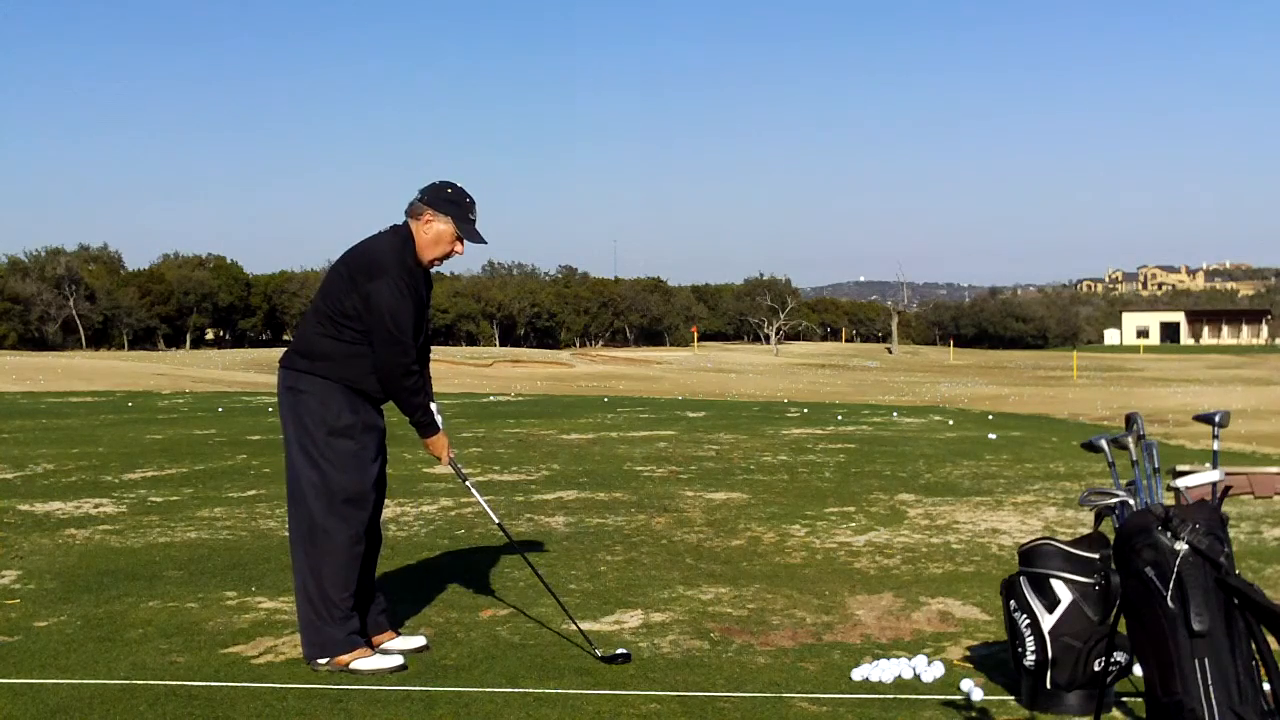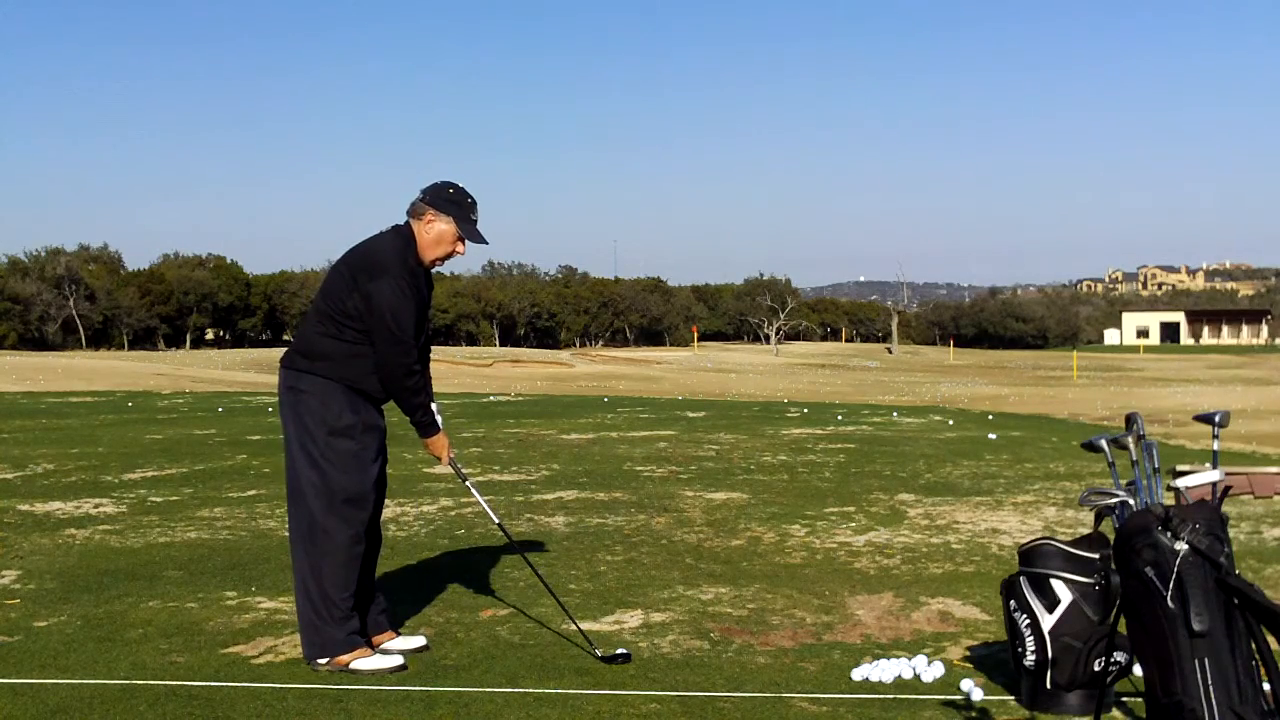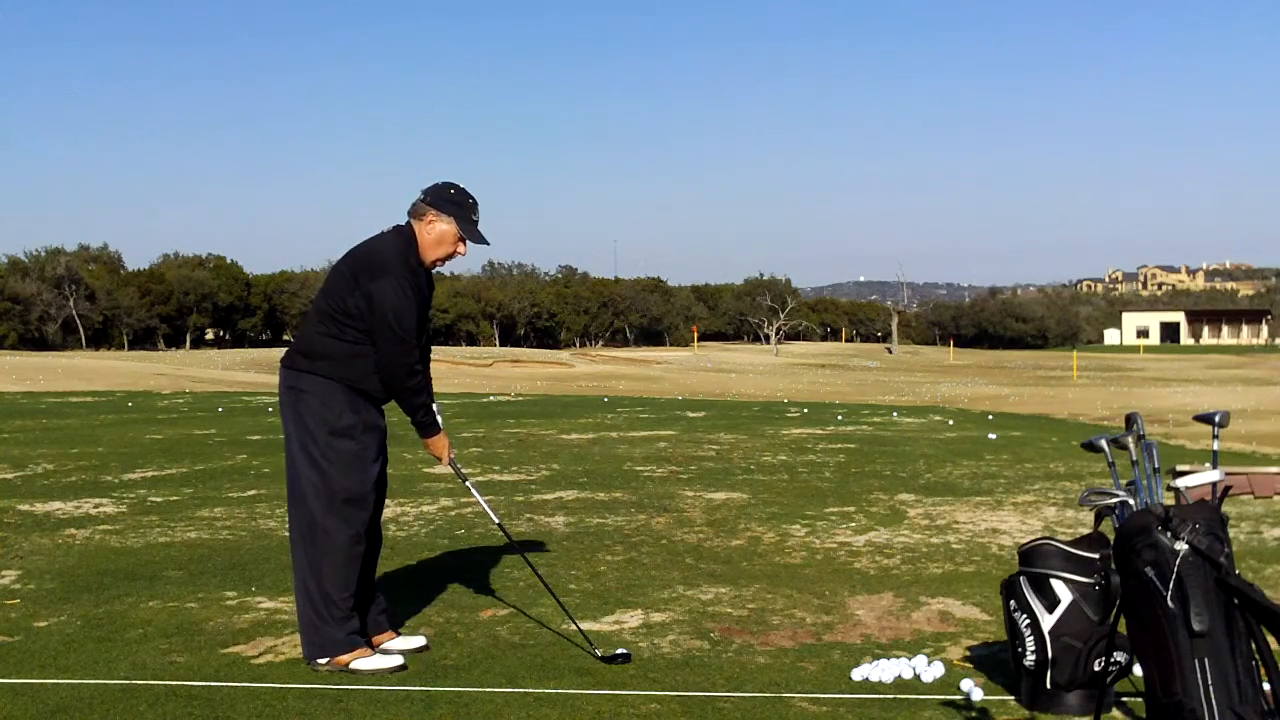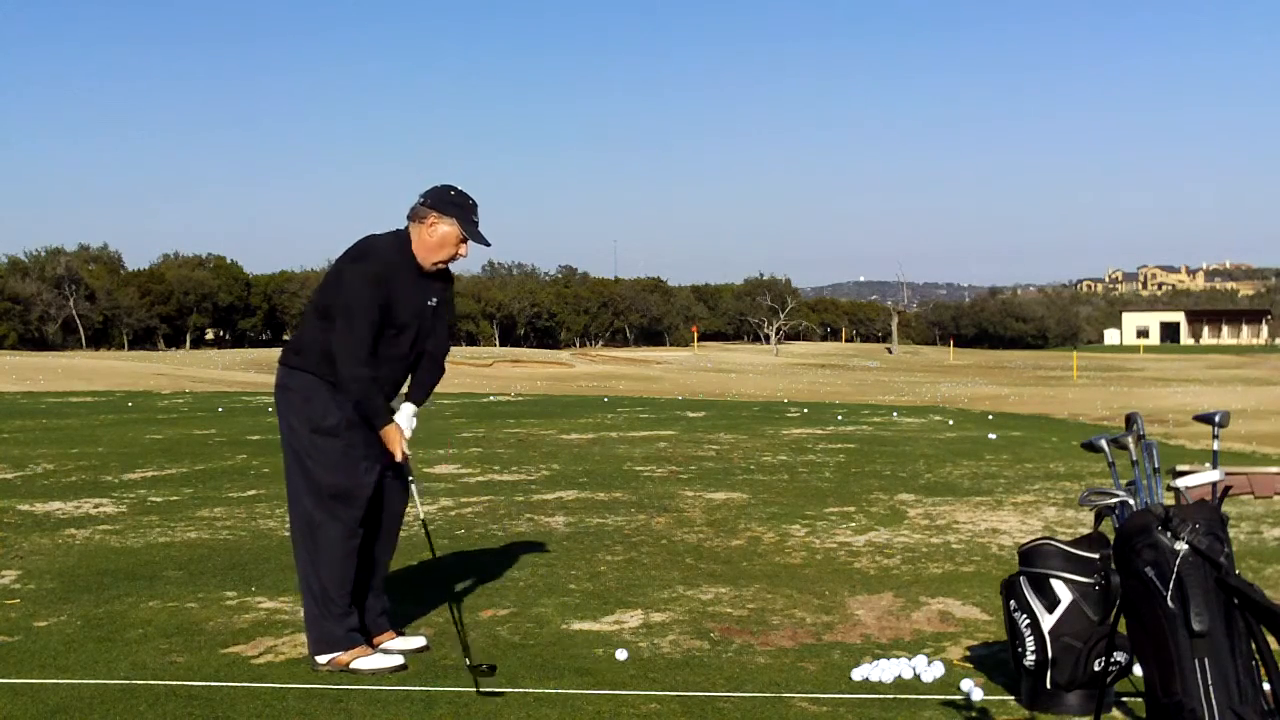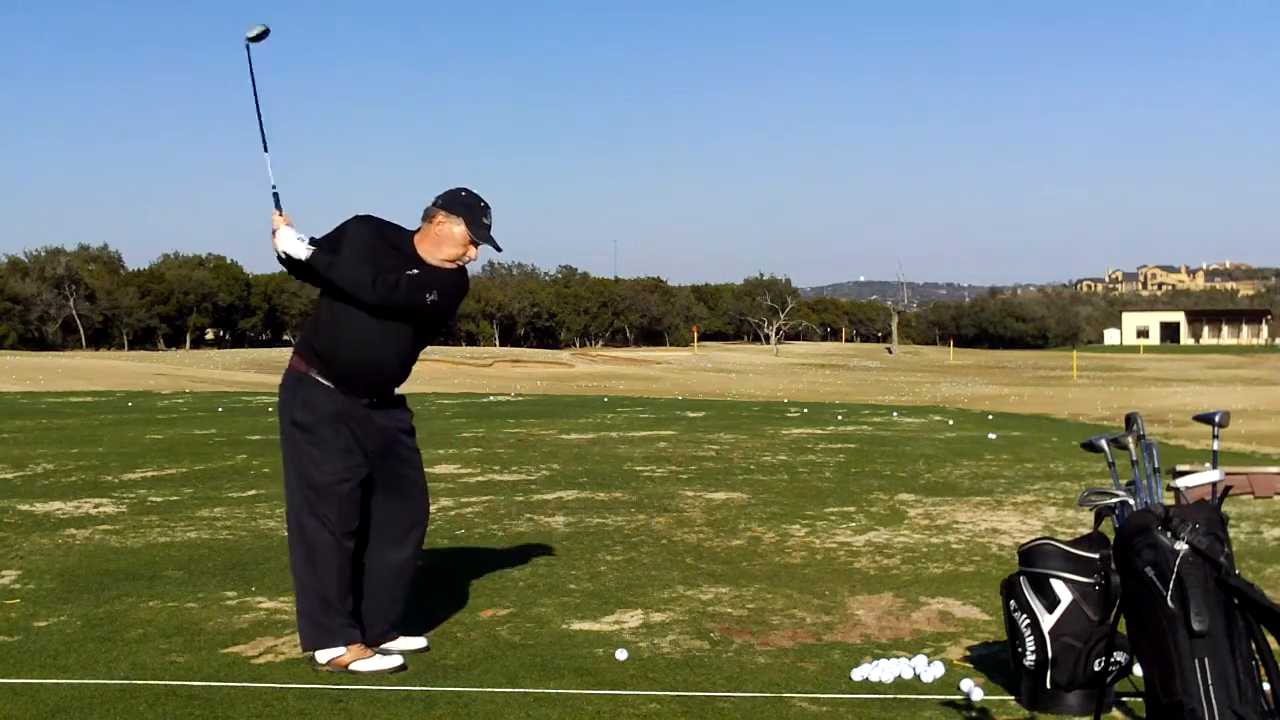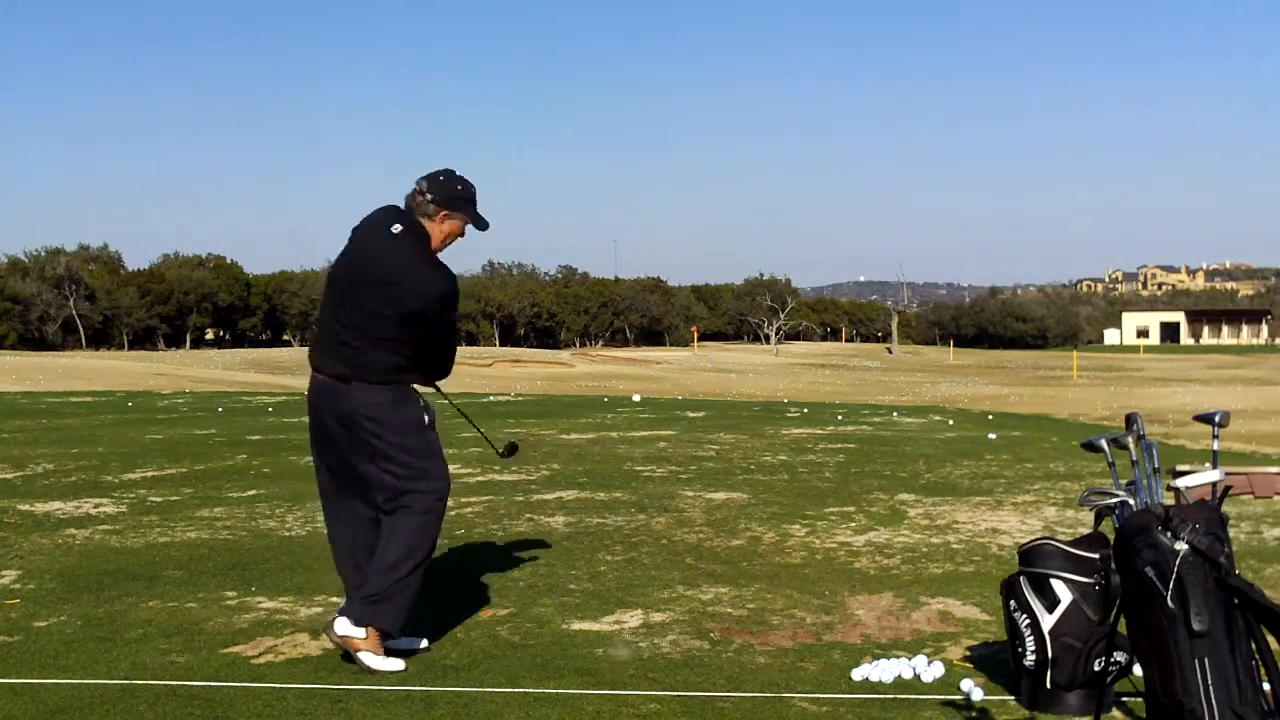
dt=0.4s
person 1, frame 1
left shoulder: (412, 269)
right shoulder: (384, 264)
left elbow: (413, 353)
right elbow: (394, 360)
left wrist: (431, 413)
right wrist: (428, 428)
left hip: (353, 397)
right hip: (322, 393)
left knee: (361, 510)
right knee: (334, 513)
left ankle: (369, 626)
right ankle: (333, 643)
person 1, frame 2
left shoulder: (412, 268)
right shoulder: (385, 264)
left elbow: (413, 352)
right elbow: (395, 359)
left wrist: (431, 412)
right wrist: (427, 428)
left hip: (353, 397)
right hip: (323, 394)
left knee: (361, 511)
right knee: (334, 513)
left ankle: (370, 626)
right ankle: (333, 643)
person 1, frame 3
left shoulder: (412, 268)
right shoulder: (387, 266)
left elbow: (414, 352)
right elbow: (397, 360)
left wrist: (430, 413)
right wrist: (428, 428)
left hip: (353, 398)
right hip: (323, 394)
left knee: (361, 511)
right knee: (335, 513)
left ankle: (370, 626)
right ankle: (333, 644)
person 1, frame 4
left shoulder: (438, 282)
right shoulder: (373, 259)
left elbow: (433, 352)
right elbow: (350, 348)
left wrist: (409, 408)
right wrist: (382, 420)
left hip: (365, 402)
right hip: (317, 393)
left knee: (379, 507)
right knee: (334, 510)
left ankle: (371, 626)
right ankle: (336, 642)
person 1, frame 5
left shoulder: (451, 282)
right shoulder: (366, 232)
left elbow: (379, 291)
right elbow: (320, 261)
left wrist: (304, 251)
right wrist: (293, 246)
left hip: (381, 407)
right hip: (317, 394)
left knee: (402, 512)
right knee: (329, 513)
left ankle: (377, 629)
right ankle: (334, 640)
person 1, frame 6
left shoulder: (377, 225)
right shoulder: (431, 283)
right elbow: (437, 358)
right wrist: (432, 373)
left hip: (331, 390)
right hip: (377, 398)
left knee: (356, 507)
right knee: (421, 496)
left ankle: (370, 622)
right ankle: (362, 620)
